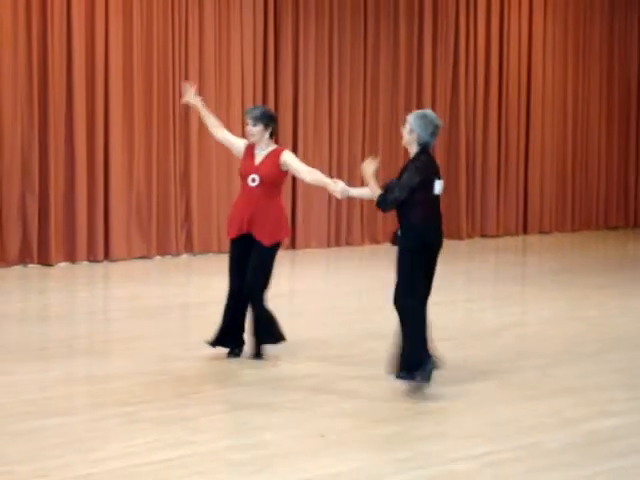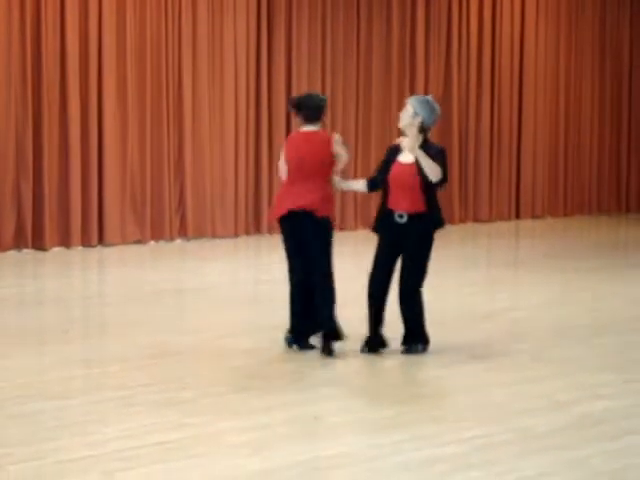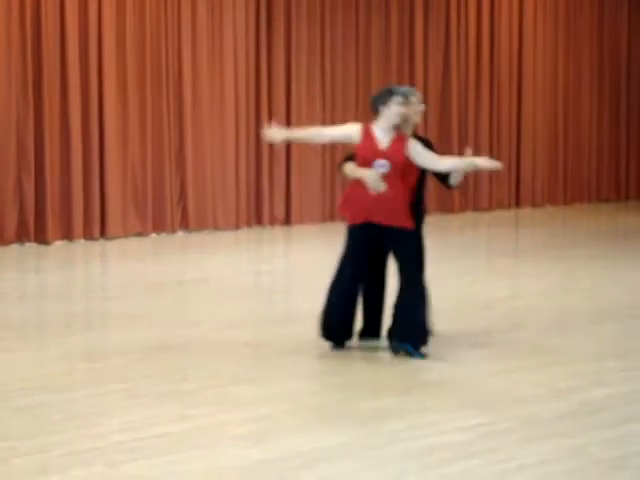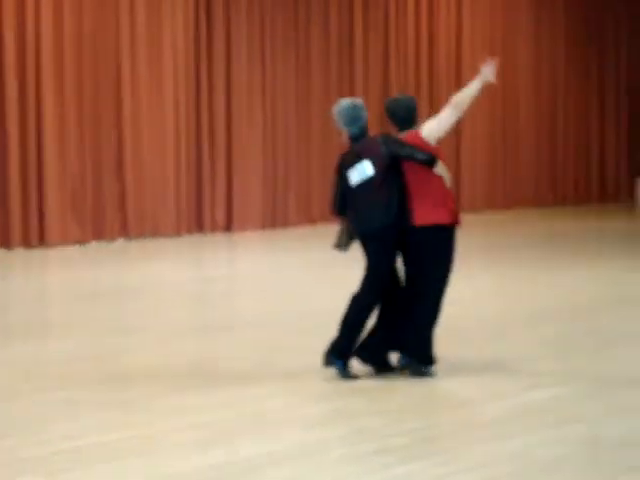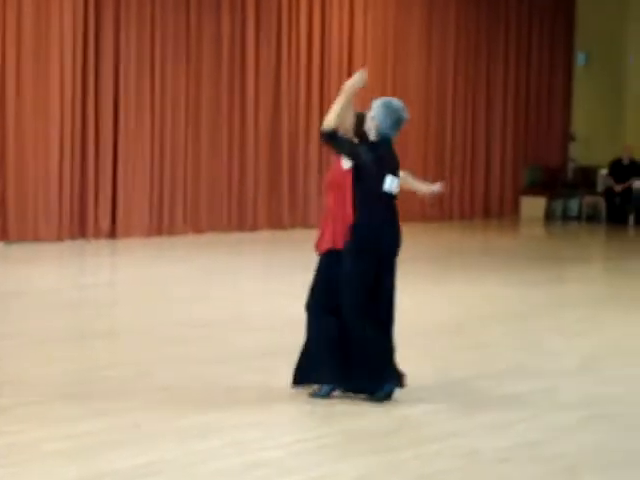
dt=0.7s
person 1, frame 1
left shoulder: (282, 156)
right shoulder: (245, 148)
left elbow: (307, 173)
right elbow: (217, 129)
left wrist: (330, 183)
right wrist: (197, 104)
left hip: (269, 227)
right hip: (241, 224)
left knee: (254, 284)
right knee: (237, 284)
left ankle: (263, 336)
right ankle: (234, 340)
person 1, frame 2
left shoulder: (291, 140)
right shoulder: (332, 139)
right elbow: (340, 164)
left hip: (288, 208)
right hip: (316, 209)
left knee: (300, 271)
right knee: (321, 272)
left ankle: (299, 335)
right ankle: (326, 335)
person 1, frame 3
left shoulder: (408, 144)
right shoulder: (359, 132)
left elbow: (438, 162)
right elbow: (324, 133)
left wrist: (473, 162)
right wrist: (287, 134)
left hip: (398, 216)
right hip: (363, 214)
left knee: (412, 273)
right knee: (351, 271)
left ankle: (404, 338)
right ankle: (337, 331)
person 1, frame 4
right shoulder: (423, 136)
right elbow: (455, 108)
right wrist: (480, 79)
left hip: (410, 223)
right hip: (436, 221)
left knee: (416, 288)
right knee: (431, 290)
left ankle: (394, 348)
right ankle: (416, 356)
person 1, frame 5
left shoulder: (349, 160)
right elbow: (401, 180)
right wrist: (424, 187)
left hip: (340, 243)
right hip: (350, 243)
left knee: (320, 306)
right knee: (334, 306)
left ankle: (331, 375)
person 2, frame 1
left shoulder: (417, 167)
right shoulder: (425, 163)
left elbow: (387, 203)
right elbow: (393, 193)
left wrist: (370, 177)
right wrist: (358, 192)
left hip: (416, 242)
right hip: (426, 240)
left knee: (408, 300)
right knee: (411, 299)
left ankle: (418, 360)
right ankle: (417, 362)
person 2, frame 2
left shoulder: (434, 152)
right shoulder: (394, 151)
left elbow: (437, 178)
right elbow: (375, 183)
left wrist: (416, 150)
right wrist: (342, 184)
left hip: (419, 225)
right hip: (391, 223)
left knee: (409, 285)
right knee: (378, 281)
left ankle: (417, 338)
right ankle: (374, 337)
person 2, frame 3
left shoulder: (423, 146)
left elbow: (449, 180)
right elbow: (347, 165)
right wrist: (364, 172)
left hip: (410, 218)
right knee: (373, 271)
right ankle: (370, 330)
person 2, frame 4
left shoulder: (344, 160)
right shoulder: (383, 144)
left elbow: (339, 207)
right elbow: (423, 157)
right wrist: (442, 172)
left hip: (367, 228)
right hip: (385, 227)
left knee: (385, 285)
right knee: (373, 288)
right ankle: (338, 353)
person 2, frame 5
left shoulder: (369, 153)
right shoulder: (386, 155)
left elbow: (328, 134)
left wrist: (345, 94)
left hip: (367, 238)
right hip: (386, 237)
left knee: (354, 306)
right knee: (378, 307)
left ankle: (381, 377)
right ankle: (378, 376)
